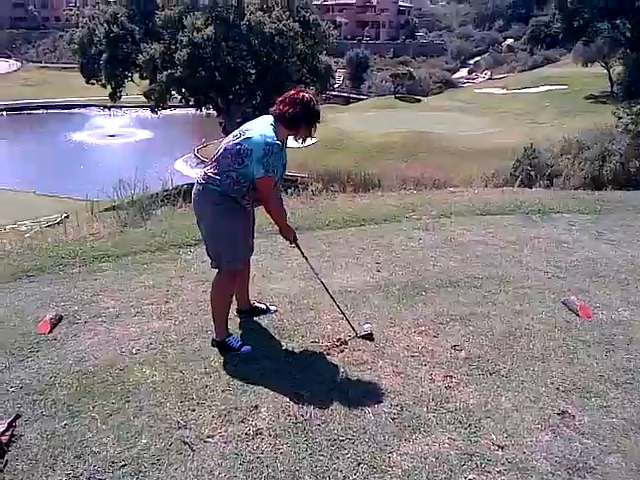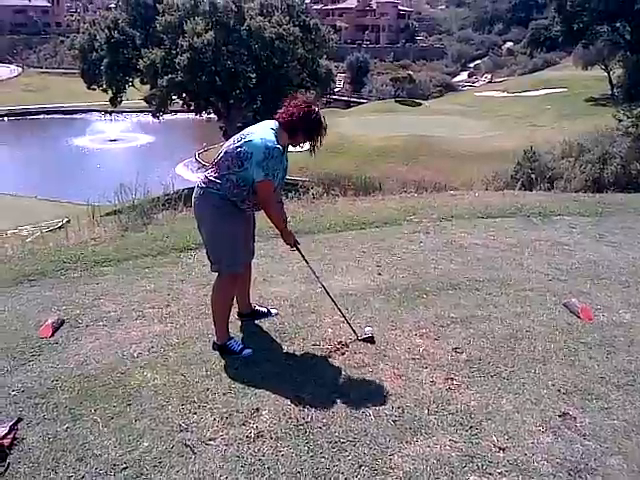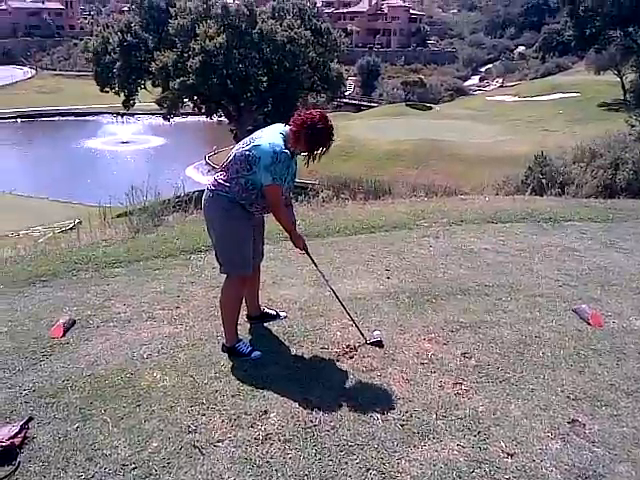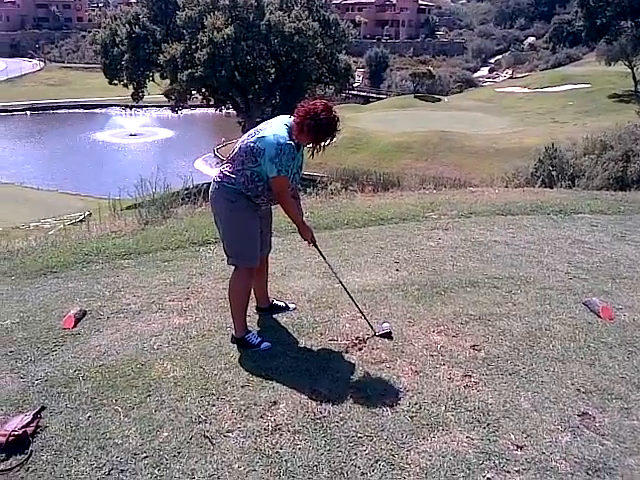
dt=0.4s
person 1, frame 1
left shoulder: (272, 126)
right shoulder: (266, 143)
left elbow: (271, 183)
right elbow: (266, 195)
left wrist: (281, 208)
right wrist: (284, 227)
left hip: (236, 198)
right hip: (216, 200)
left knee: (243, 256)
right knee: (229, 267)
left ankle: (245, 305)
right ankle: (221, 336)
person 1, frame 2
left shoulder: (274, 131)
right shoulder: (266, 147)
left elbow: (273, 187)
right elbow: (266, 199)
left wrist: (281, 212)
right wrist: (284, 231)
left hip: (237, 202)
right hip: (216, 204)
left knee: (244, 259)
right knee: (229, 271)
left ankle: (245, 309)
right ankle: (222, 339)
person 1, frame 3
left shoulder: (285, 134)
right shoulder: (275, 152)
left elbow: (283, 189)
right elbow: (275, 203)
left wrist: (291, 214)
right wrist: (294, 234)
left hip: (247, 204)
right hip: (226, 206)
left knee: (253, 262)
right knee: (238, 273)
left ankle: (255, 311)
right ankle: (231, 341)
person 1, frame 4
left shoulder: (291, 127)
right shoulder: (280, 144)
left elbow: (290, 179)
right elbow: (281, 194)
left wrist: (298, 206)
right wrist: (302, 226)
left hip: (255, 197)
right hip: (233, 198)
left knee: (261, 254)
right knee: (246, 265)
left ankle: (264, 303)
right ankle: (240, 333)
